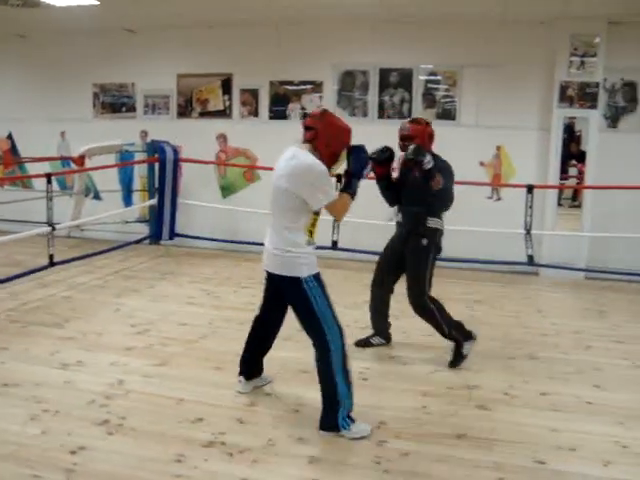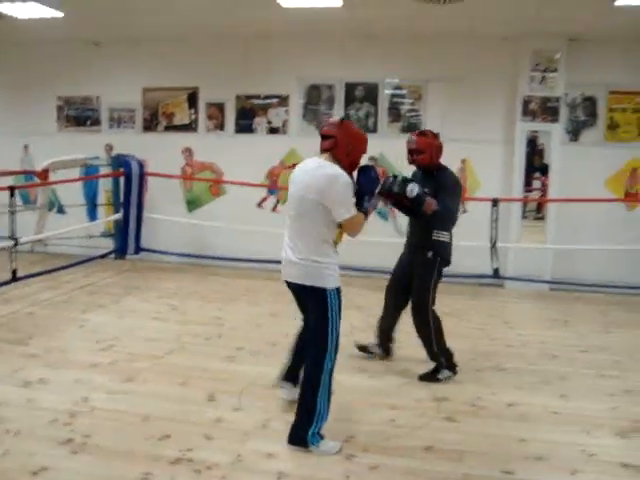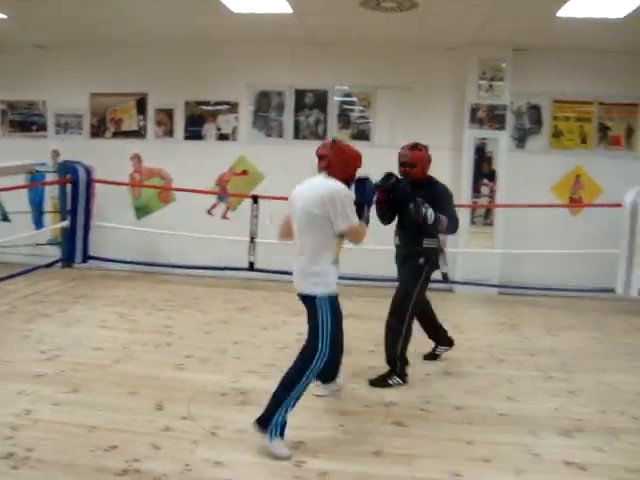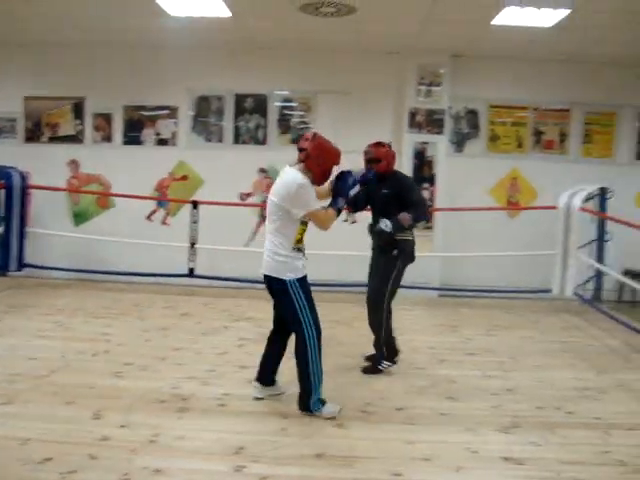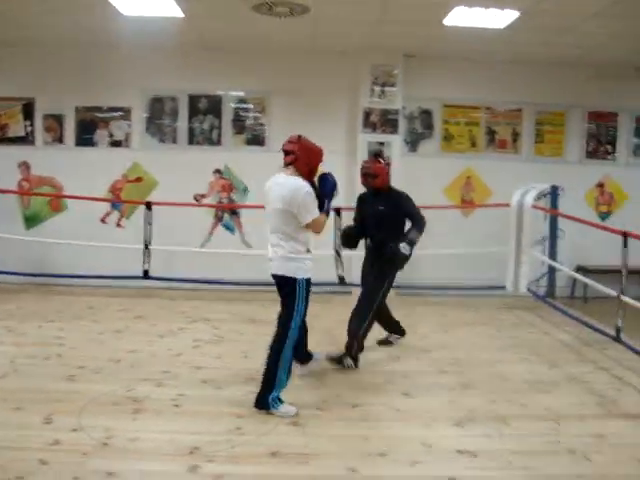
dt=0.3s
person 1, frame 1
left shoulder: (289, 157)
right shoulder: (312, 167)
right elbow: (338, 211)
left wrist: (342, 173)
right wrist: (354, 176)
left hip: (275, 258)
right hip: (297, 265)
left knee: (269, 317)
right knee: (328, 336)
left ankle: (249, 374)
right ankle: (337, 417)
person 1, frame 2
left shoulder: (303, 168)
right shoulder: (336, 177)
right elbow: (353, 228)
right wrist: (366, 193)
left hip: (293, 269)
right hip: (318, 274)
left knee: (313, 328)
right knee: (323, 350)
left ankle: (290, 380)
right ankle: (306, 434)
person 1, frame 3
left shoulder: (301, 189)
right shoulder: (338, 192)
left elbow: (285, 233)
right elbow: (356, 236)
right wrist: (364, 203)
left hip: (305, 278)
right hip: (319, 282)
left knee: (331, 332)
right knee: (315, 352)
left ankle: (328, 378)
right ankle: (271, 423)
person 1, frame 4
left shoulder: (290, 176)
right shoulder: (298, 184)
left elbow: (313, 198)
right elbow: (323, 221)
left wrist: (334, 191)
right wrist: (342, 195)
left hip: (276, 267)
right hip: (286, 269)
left knee: (285, 323)
right knee: (309, 332)
left ankle: (265, 382)
right ankle: (312, 401)
person 1, frame 5
left shoulder: (274, 182)
right shoulder: (301, 189)
right elbow: (317, 227)
right wrist: (326, 197)
left hip: (279, 263)
right hip: (295, 267)
left knee: (295, 314)
right knee: (290, 327)
left ankle: (303, 357)
right ankle: (268, 397)
person 2, frame 1
left shoulder: (439, 166)
right shoulder: (408, 164)
left elbow: (445, 203)
right elbow: (394, 199)
left wrist: (429, 171)
right wrist: (381, 172)
left hip: (425, 236)
right hip: (404, 232)
left knee: (419, 296)
right knee: (380, 283)
left ankle: (461, 337)
right ankle: (381, 333)
person 2, frame 2
left shoulder: (447, 181)
right shoulder: (418, 175)
left elbow: (447, 219)
left wrist: (416, 195)
right wrist: (392, 195)
left hip: (434, 249)
right hip: (413, 244)
left knee: (421, 307)
right knee: (394, 294)
left ankle: (445, 364)
right ankle: (382, 344)
person 2, frame 3
left shoulder: (438, 191)
right shoulder: (400, 185)
left elbow: (452, 226)
right elbow: (386, 218)
left wrist: (431, 217)
right wrist: (382, 195)
left hip: (423, 255)
right hip: (403, 251)
left knee: (401, 309)
right knee: (417, 303)
left ankle: (397, 371)
right ankle: (443, 339)
person 2, frame 4
left shoulder: (403, 183)
right shoulder: (369, 183)
left elbow: (421, 211)
right elbow: (355, 206)
left wrist: (393, 223)
left hip: (399, 247)
right hip: (380, 247)
left knee: (378, 298)
right knee: (375, 298)
left ankle: (385, 355)
right ankle: (386, 348)
person 2, frame 5
left shoulder: (398, 198)
right shoulder: (364, 198)
left elbow: (419, 223)
right elbow: (360, 227)
left wrist: (407, 244)
right wrist: (351, 235)
left hip: (390, 255)
right hip: (372, 254)
left knee: (367, 301)
right knee: (371, 299)
left ankle: (351, 354)
right ankle: (395, 329)
